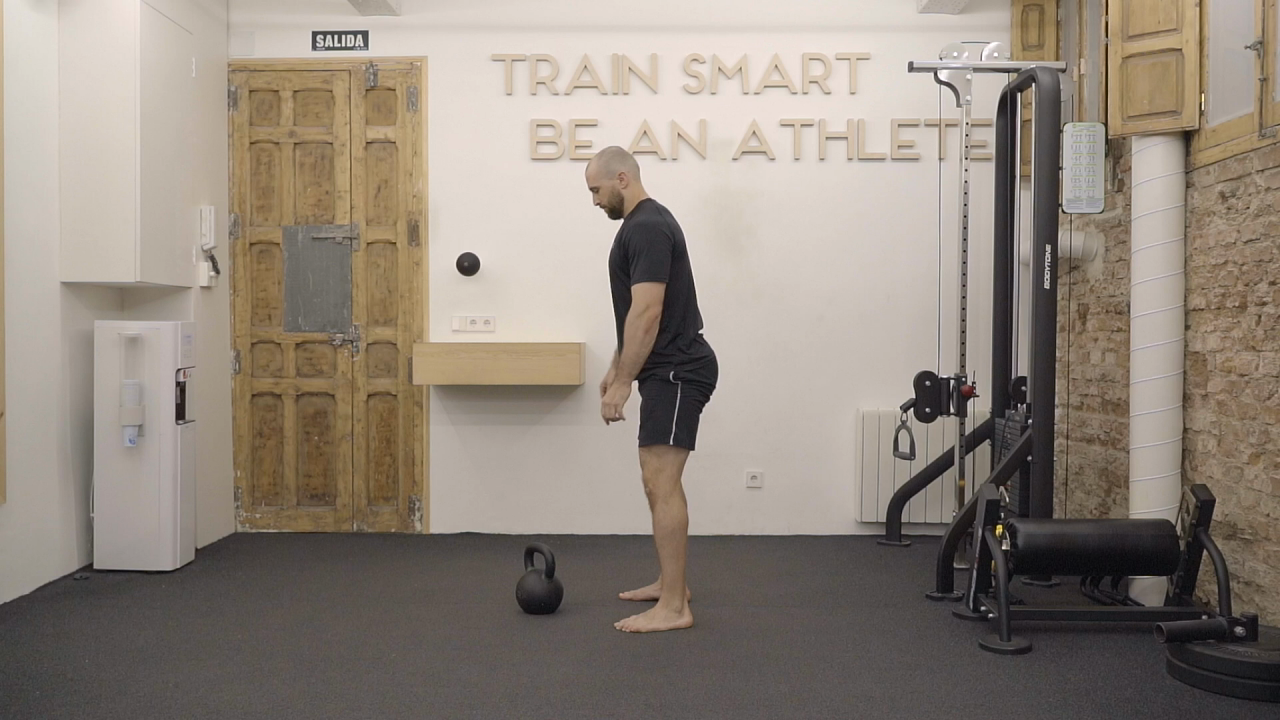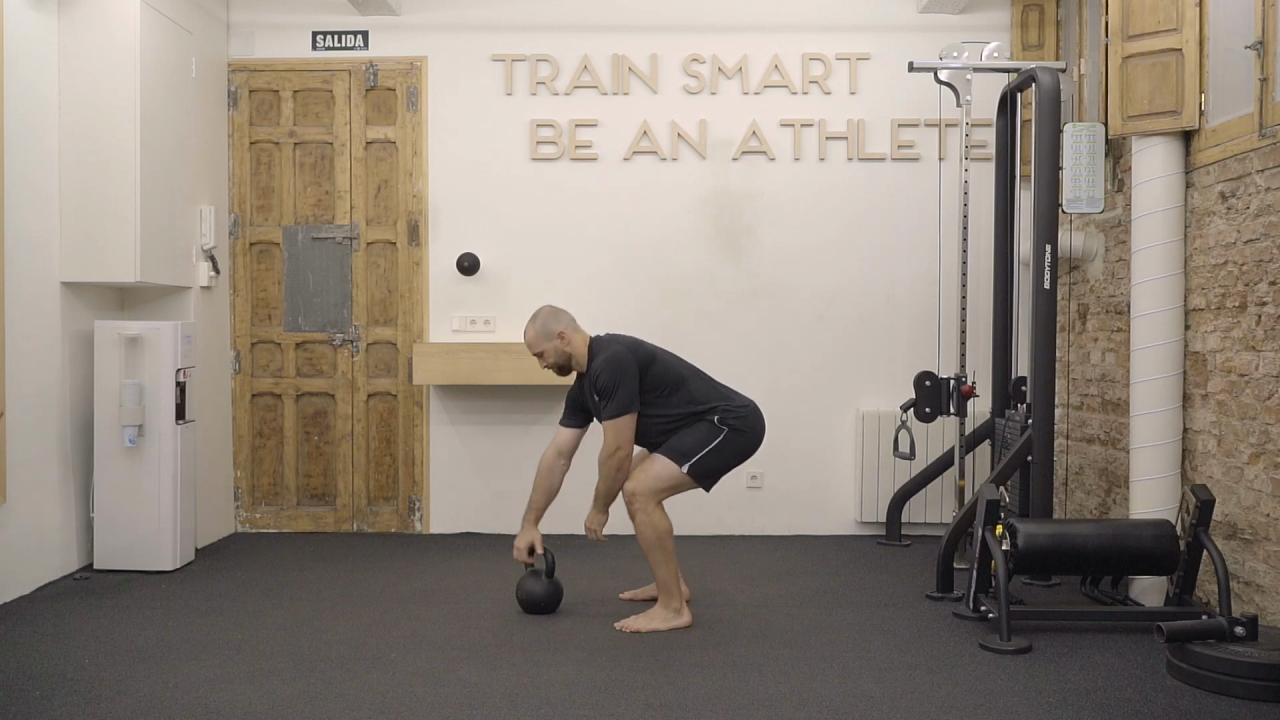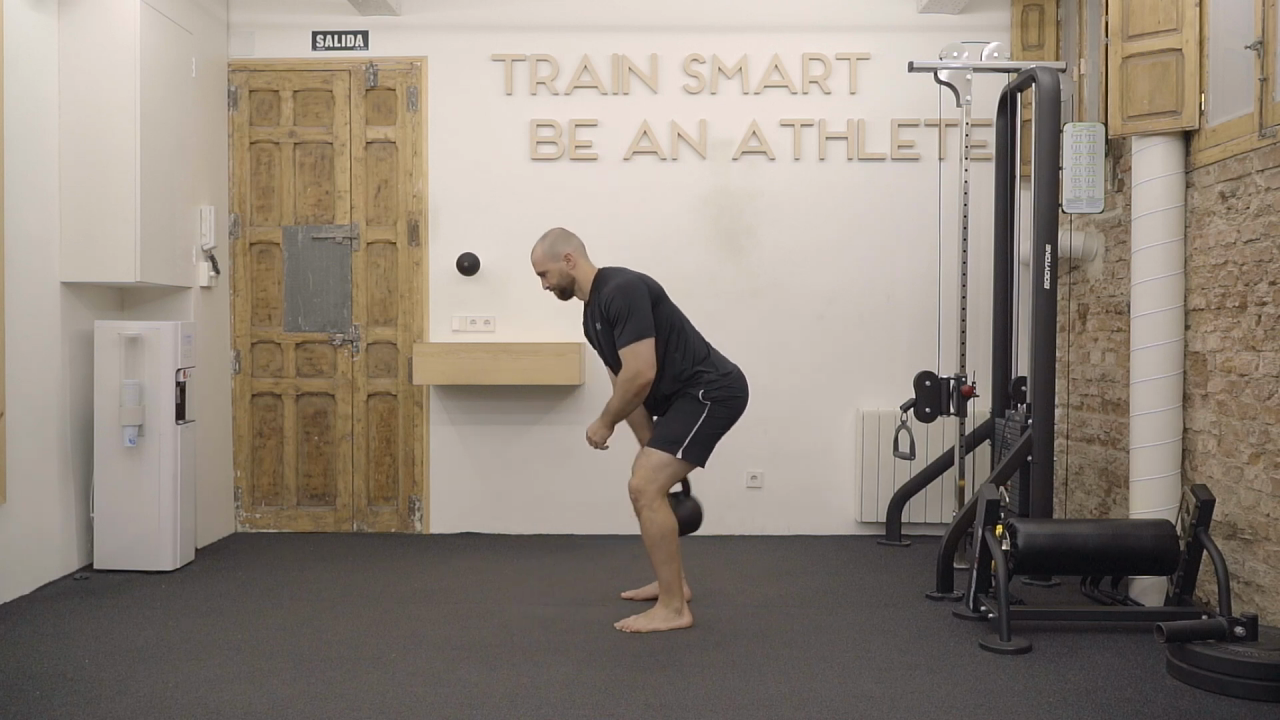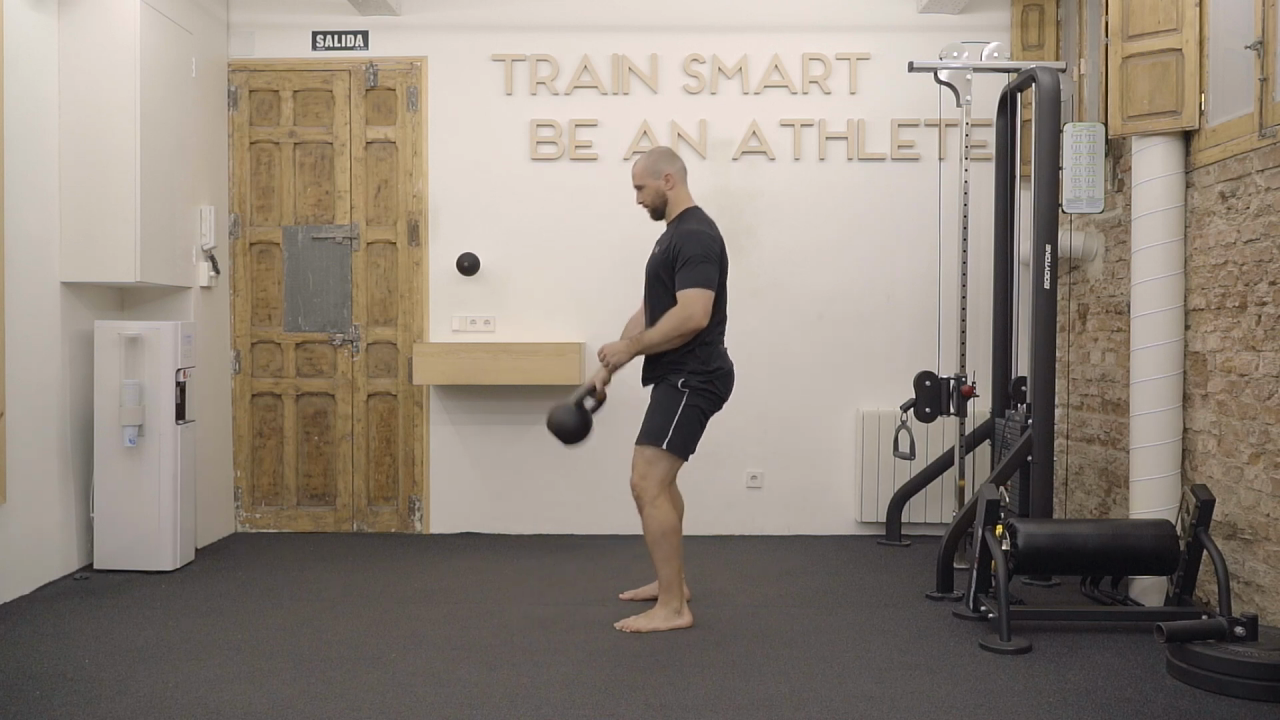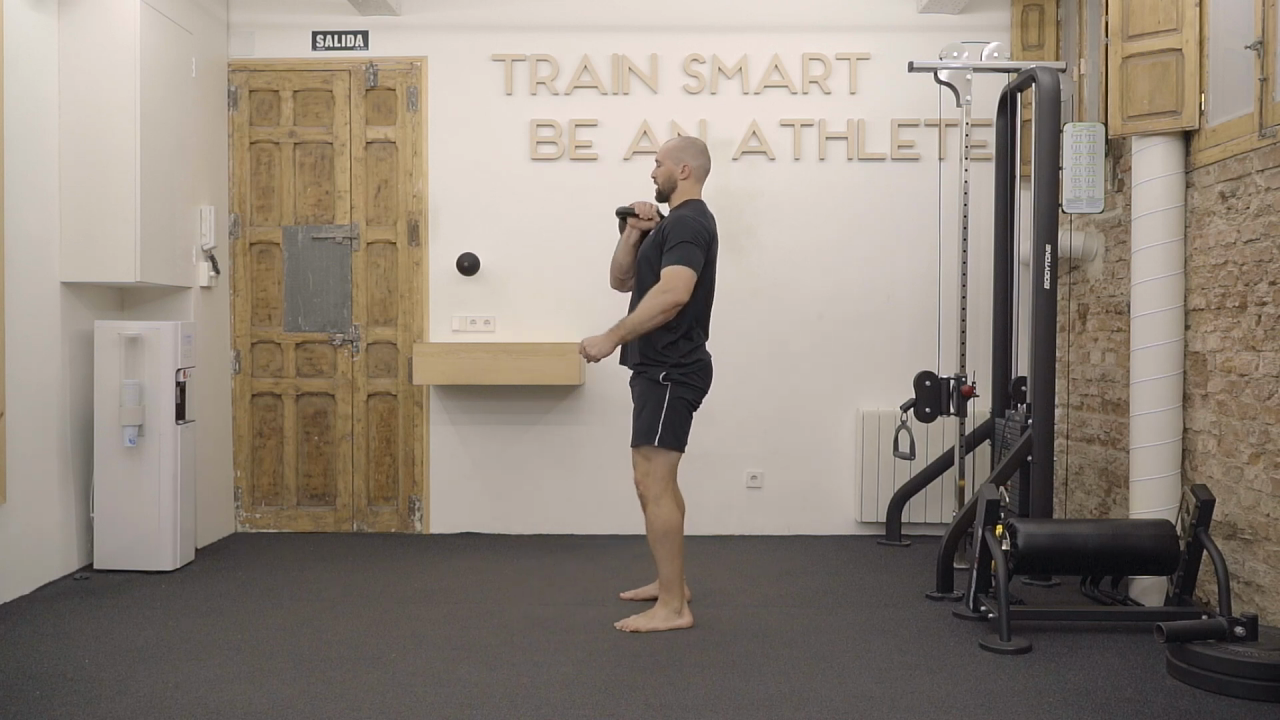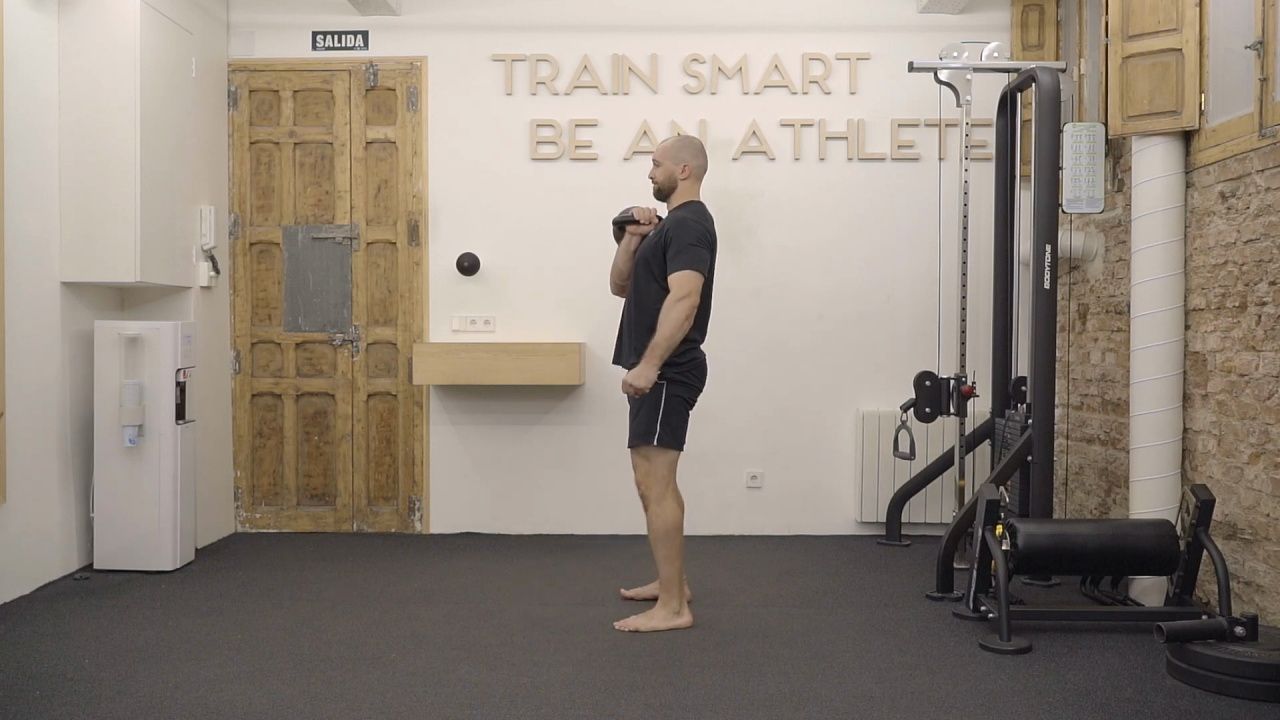
dt=0.7s
person 1, frame 1
left shoulder: (647, 228)
right shoulder: (645, 224)
left elbow: (647, 313)
left wrist: (621, 385)
right wrist: (616, 372)
left hip: (677, 372)
right hip: (674, 369)
left knee: (660, 484)
right knee: (660, 481)
left ankle: (674, 607)
right ankle: (671, 582)
person 1, frame 2
left shoulder: (613, 363)
right shoulder: (585, 384)
left elbow: (618, 451)
right elbow: (557, 456)
left wrist: (599, 510)
right wrist: (530, 523)
left hip: (732, 424)
right hip: (716, 422)
left knee: (639, 491)
right knee: (637, 483)
left ankle: (672, 608)
right ankle: (672, 583)
person 1, frame 3
left shoulder: (622, 291)
right shoulder: (593, 312)
left elbow: (641, 374)
right elbow: (628, 382)
left wrist: (604, 424)
right wrist: (655, 449)
left hip: (711, 392)
right hip: (692, 393)
left knee: (644, 487)
right knee: (648, 481)
left ankle: (673, 607)
right ankle: (673, 582)
person 1, frame 4
left shoulder: (695, 236)
right shoulder: (674, 236)
left elbow: (694, 317)
right elbow: (651, 313)
left wrist: (628, 351)
right wrist: (610, 368)
left hip: (692, 378)
right hip: (679, 377)
left knee: (646, 484)
right knee: (657, 481)
left ankle: (672, 607)
right ankle: (671, 582)
person 1, frame 5
left shoulder: (688, 222)
right shoulder: (671, 224)
left elbow: (672, 294)
right elbow: (621, 280)
left wrist: (610, 338)
right wrist: (633, 232)
left hip: (670, 371)
right hip: (661, 368)
left knee: (652, 484)
right knee: (659, 481)
left ankle: (673, 607)
right ankle: (672, 582)
person 1, frame 6
left shoulder: (689, 223)
right shoulder: (670, 224)
left elbow: (684, 298)
right elbow: (621, 286)
left wrist: (649, 364)
right wrist: (632, 238)
left hip: (667, 373)
right hip: (661, 370)
left knee: (653, 484)
right knee: (658, 481)
left ankle: (673, 607)
right ankle: (672, 582)
